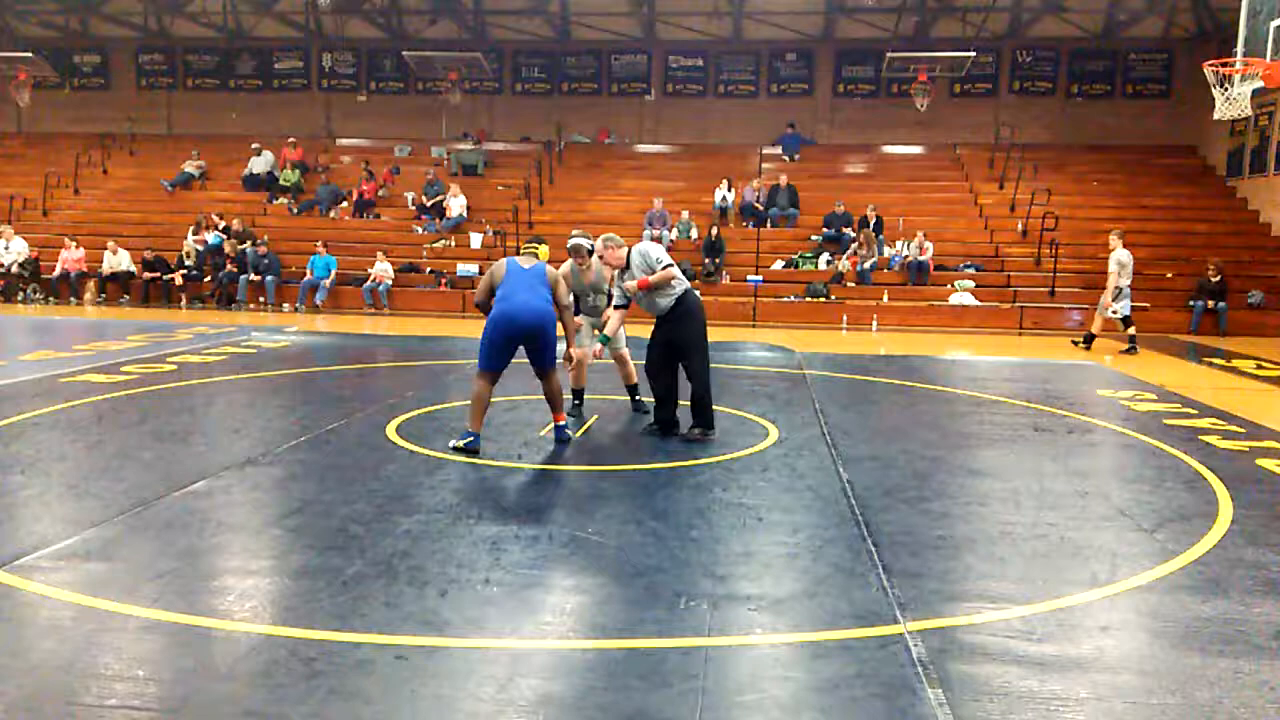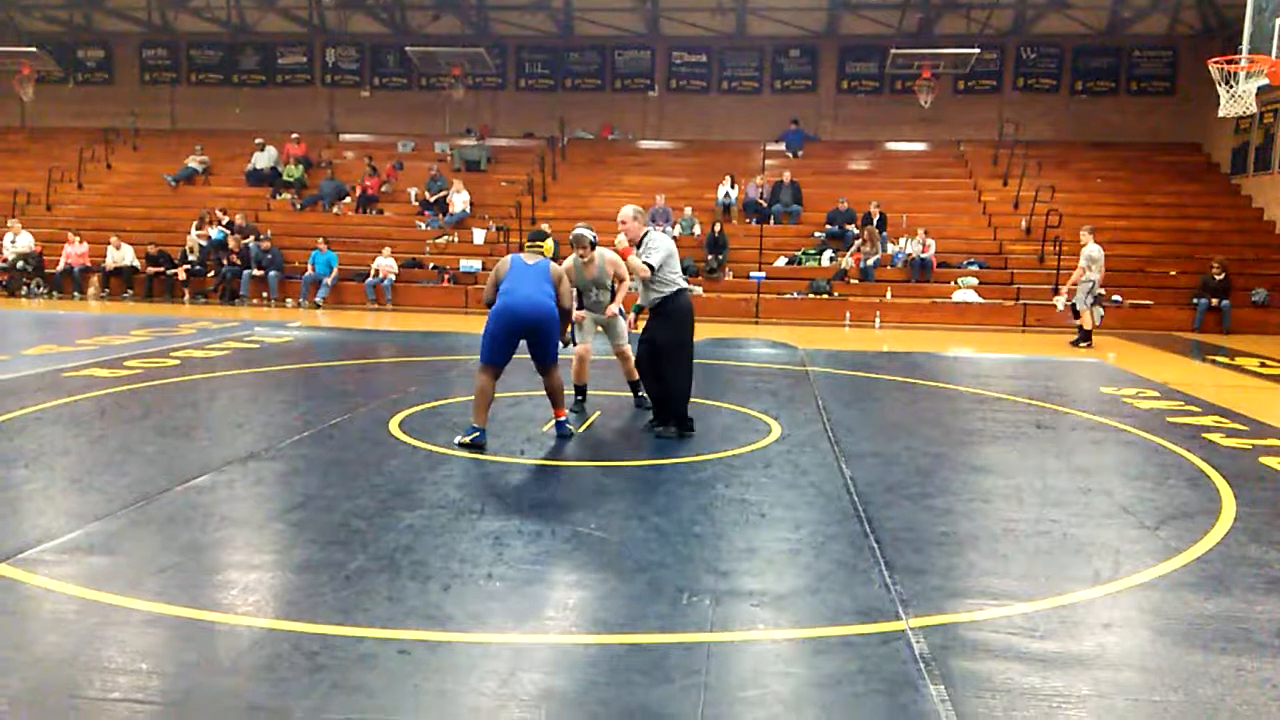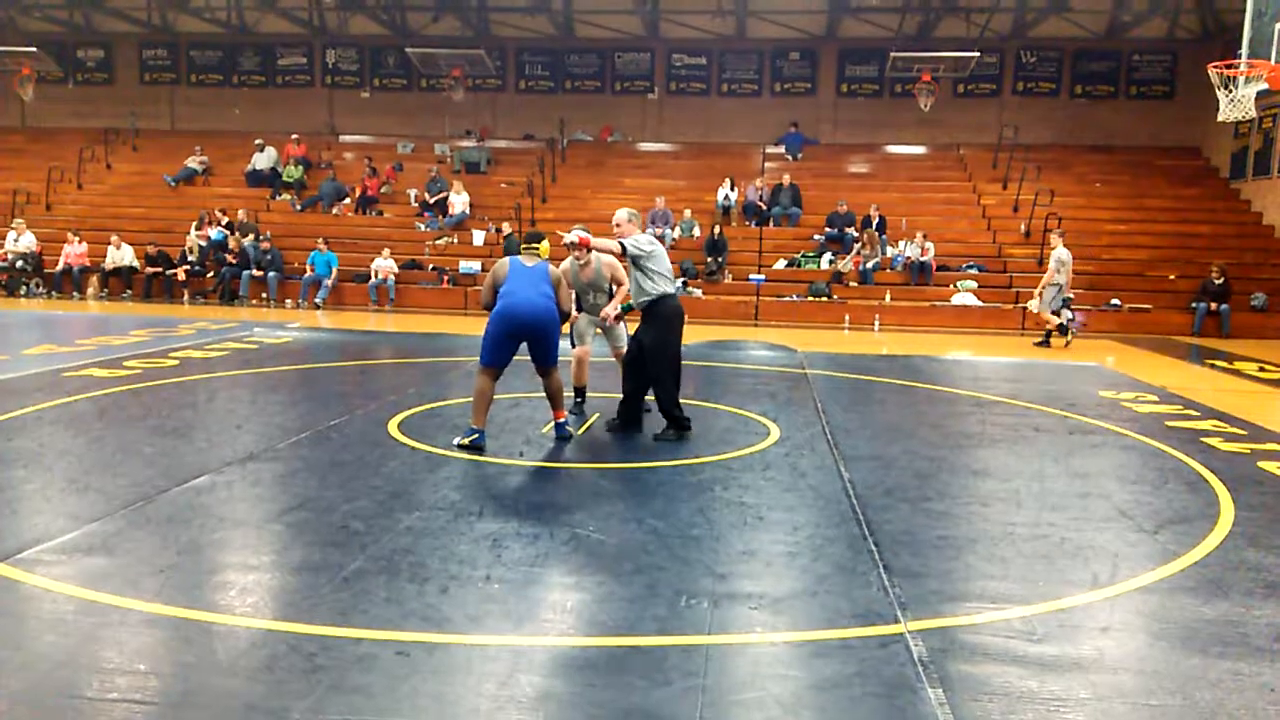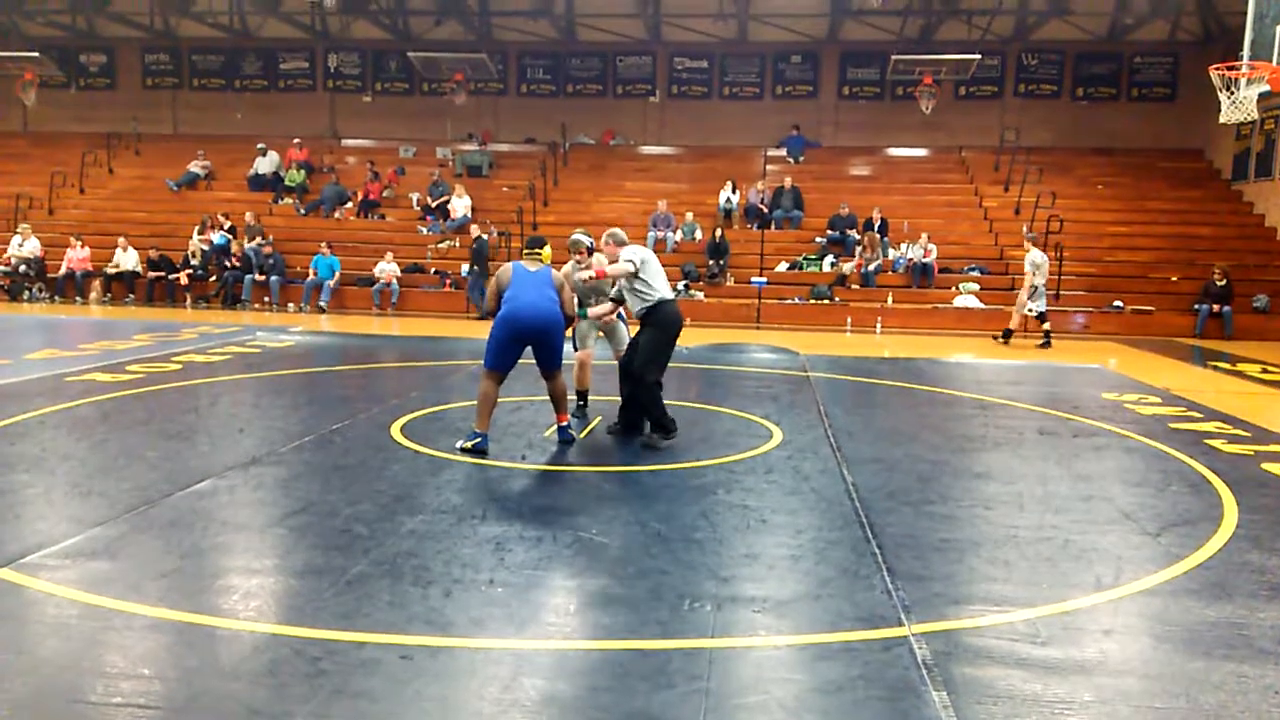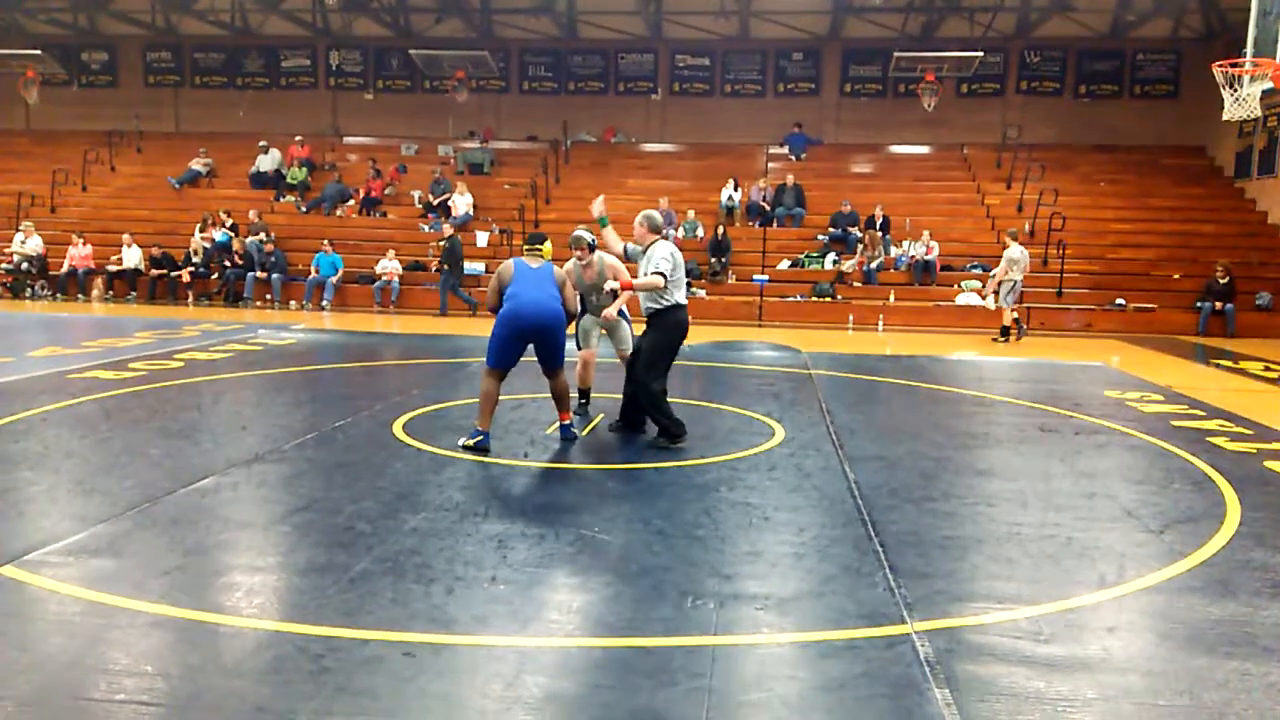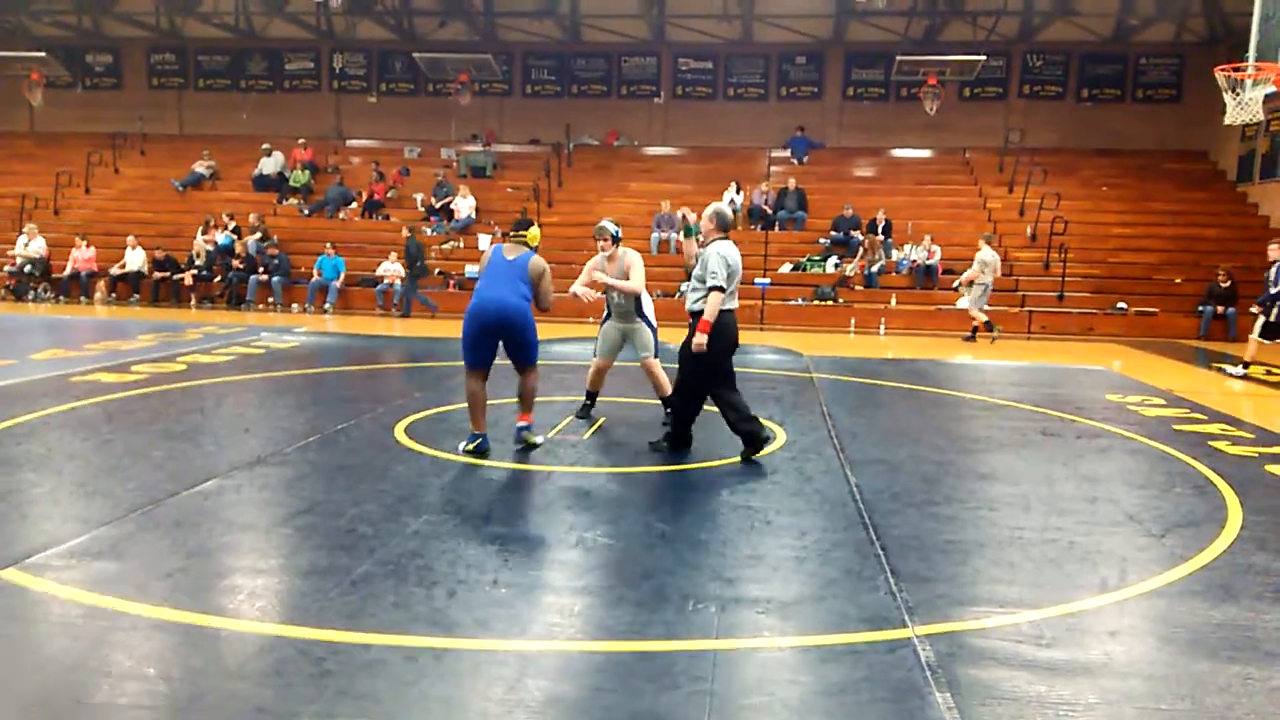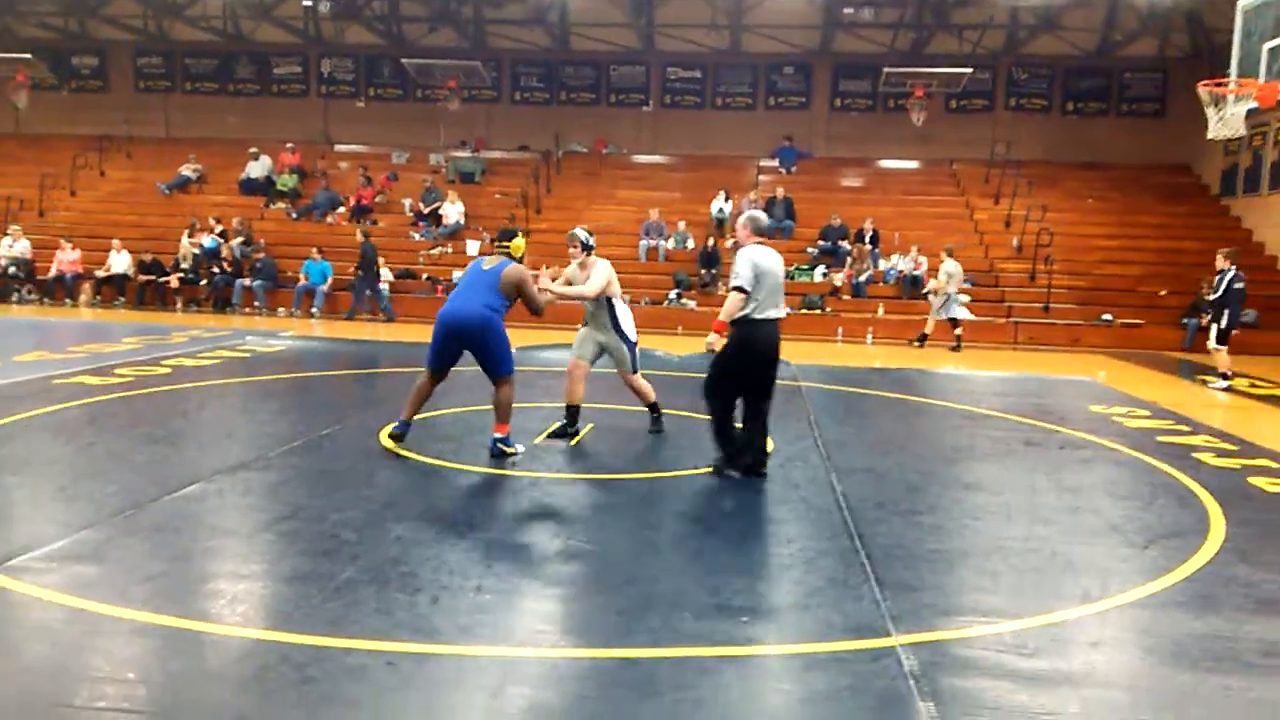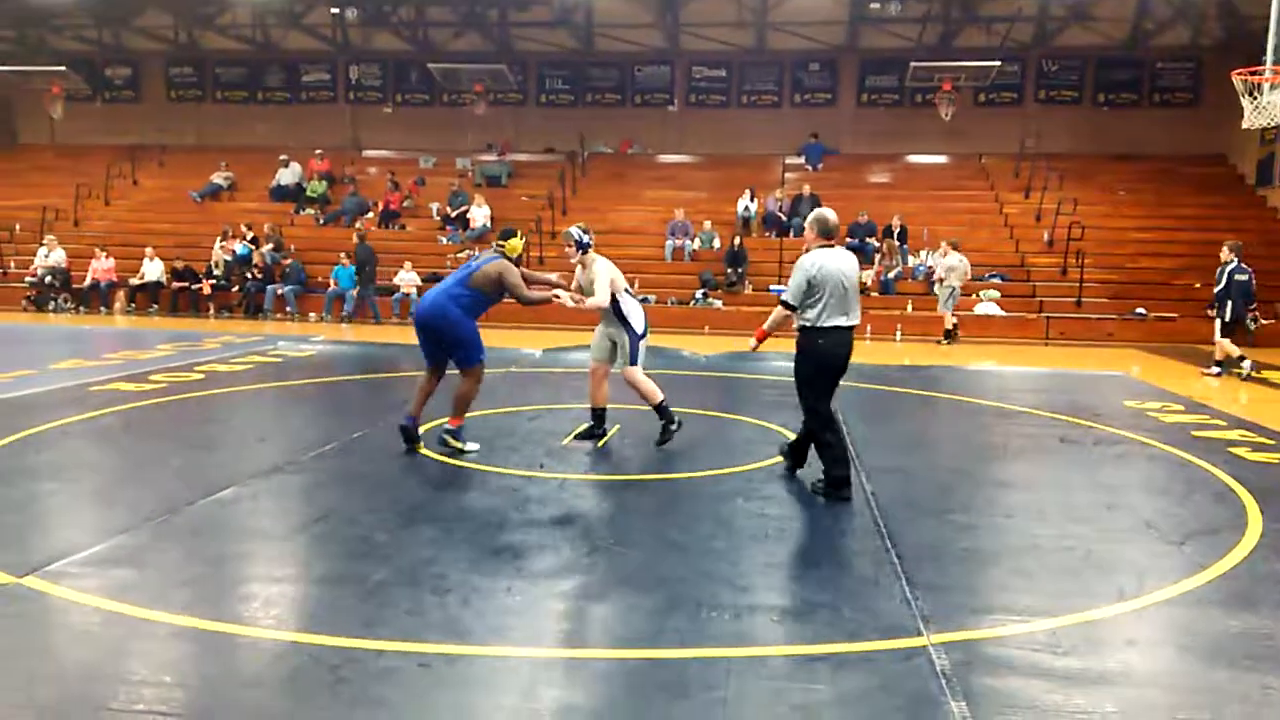
dt=0.4s
person 1, frame 1
left shoulder: (646, 250)
right shoulder: (621, 277)
left elbow: (671, 273)
right elbow: (618, 313)
left wrist: (641, 283)
right wrist: (602, 340)
left hip: (685, 310)
right hip: (664, 318)
left knee: (696, 369)
right knee: (657, 369)
left ankle: (704, 426)
right ankle: (665, 422)
person 1, frame 2
left shoulder: (657, 241)
right shoulder: (638, 248)
left elbow: (644, 272)
left wrist: (625, 251)
right wrist: (636, 310)
left hip: (675, 309)
right hip: (658, 312)
left knee: (674, 368)
right knee: (645, 363)
left ankle: (682, 424)
right ankle: (663, 417)
person 1, frame 3
left shoulder: (644, 241)
right shoulder: (636, 249)
left elbow: (614, 248)
left wrist: (582, 240)
right wrist: (624, 308)
left hip: (664, 313)
right hip: (653, 313)
left knee: (662, 371)
right knee: (633, 363)
left ankle: (678, 425)
right ankle: (628, 419)
person 1, frame 4
left shoulder: (633, 252)
right shoulder: (622, 276)
left elbow: (627, 267)
right elbow: (610, 306)
left wrist: (596, 273)
right wrist: (580, 314)
left hip: (663, 318)
right hip: (652, 320)
left knee: (644, 372)
right knee: (628, 366)
left ankle: (663, 428)
right ankle: (630, 422)
person 1, frame 5
left shoulder: (663, 250)
right shoulder: (645, 251)
left elbow: (657, 281)
right elbow: (617, 248)
left wrist: (622, 284)
right wrist: (601, 219)
left hip: (669, 320)
right hip: (659, 321)
left knee: (647, 377)
right knee: (635, 367)
left ankle: (672, 431)
right ankle: (631, 420)
person 1, frame 6
left shoulder: (715, 252)
right shoulder: (726, 248)
left elbow: (717, 293)
right elbow: (692, 258)
left wrist: (702, 329)
left hip: (712, 326)
right hip: (724, 325)
left knee: (688, 385)
right knee: (721, 387)
left ankle: (677, 439)
right ankle: (754, 434)
person 1, frame 7
left shoulder: (747, 254)
right shoulder: (775, 257)
left elbow: (738, 295)
left wrist: (717, 328)
left hip: (748, 333)
right hip: (771, 333)
left knee: (717, 390)
right knee: (757, 400)
left ankle: (733, 455)
right ankle: (754, 459)
person 1, frame 8
left shoulder: (808, 262)
right shoulder: (850, 259)
left elbow: (786, 308)
left wrist: (760, 336)
left hip: (817, 341)
right hip: (844, 339)
left knee: (819, 412)
right knee: (818, 405)
left ankle: (838, 480)
right ankle: (797, 453)
person 2, frame 1
left shoulder: (500, 266)
right shoulder: (550, 272)
left elbow: (479, 301)
right elbow: (565, 306)
right wrist: (571, 346)
left hip: (505, 319)
right hip: (541, 320)
left knee: (485, 377)
right knee: (548, 374)
left ankle: (472, 437)
right ankle: (561, 428)
person 2, frame 2
left shoulder: (506, 262)
right shoulder: (555, 269)
left elbow: (488, 300)
right elbow: (566, 306)
right wrist: (563, 332)
left hip: (507, 313)
right hip: (544, 314)
left knee: (488, 372)
right knee: (549, 370)
left ankle: (477, 432)
right ankle: (562, 423)
person 2, frame 3
left shoulder: (503, 265)
right shoulder: (553, 271)
left elbow: (486, 302)
right elbow: (565, 309)
right wrist: (555, 327)
left hip: (508, 315)
right hip: (544, 317)
left knee: (487, 374)
right knee: (549, 372)
left ankle: (476, 434)
right ankle: (561, 425)
person 2, frame 4
left shoulder: (506, 270)
right shoulder: (555, 276)
left elbow: (489, 308)
right elbow: (569, 314)
right wrist: (557, 331)
left hip: (512, 320)
right hip: (549, 321)
left knee: (491, 378)
right knee: (553, 375)
left ankle: (479, 437)
right ankle: (564, 428)
person 2, frame 5
left shoulder: (507, 267)
right shoulder: (557, 272)
left elbow: (491, 305)
right elbow: (572, 310)
right wrist: (559, 328)
left hip: (515, 317)
right hip: (551, 318)
left knee: (493, 375)
right knee: (555, 374)
left ankle: (481, 434)
right ankle: (566, 426)
person 2, frame 6
left shoulder: (490, 252)
right shoulder: (538, 263)
right elbow: (544, 305)
right wrist: (539, 286)
left hip: (480, 312)
right hip: (518, 315)
left knee: (475, 375)
right knee: (528, 371)
left ankle: (479, 436)
right ankle: (524, 427)
person 2, frame 7
left shoulder: (477, 263)
right shoulder: (519, 271)
right elbow: (538, 309)
right wrist: (533, 287)
left hip: (449, 319)
right hip: (484, 325)
left knee: (432, 376)
right knee: (504, 381)
left ankle: (402, 425)
right ankle: (501, 440)
person 2, frame 8
left shoulder: (487, 256)
right shoulder: (504, 267)
left elbow: (519, 274)
right elbow: (524, 297)
left wrist: (549, 280)
right wrist: (551, 296)
left hip: (426, 309)
right hip: (450, 315)
left knee: (434, 370)
right knee: (473, 373)
left ankle: (411, 420)
right ankle: (452, 431)
person 3, frame 1
right shoulder: (565, 271)
left wrist: (611, 308)
left hip: (607, 313)
right hip: (582, 316)
left knee: (622, 355)
right knee: (580, 357)
left ankle: (635, 398)
right ankle: (577, 402)
person 3, frame 2
left shoulder: (610, 258)
right shoulder: (568, 265)
left elbow: (625, 280)
left wrist: (616, 304)
right wrist: (572, 311)
left hip: (611, 309)
right hip: (585, 312)
left knee: (624, 352)
right knee: (582, 353)
left ankle: (638, 394)
right ankle: (579, 398)
person 3, frame 3
left shoulder: (608, 261)
right shoulder: (565, 268)
left elbow: (624, 284)
left wrist: (612, 307)
right wrist: (569, 311)
left hip: (609, 312)
right hip: (583, 315)
left knee: (623, 354)
right knee: (580, 355)
right ankle: (579, 399)
person 3, frame 4
left shoulder: (608, 265)
right shoulder: (567, 272)
left hip: (612, 315)
right hip: (585, 318)
left knee: (625, 357)
right knee: (582, 358)
right ankle: (581, 403)
person 3, frame 5
left shoulder: (610, 263)
right shoulder: (569, 269)
left elbow: (629, 288)
left wrist: (614, 308)
left hip: (614, 312)
right hip: (588, 316)
left knee: (627, 356)
right knee: (586, 358)
right ankle: (583, 400)
person 3, frame 6
left shoulder: (632, 257)
right shoulder: (596, 262)
left elbow: (637, 288)
right elbow: (575, 288)
left wrist: (609, 280)
right wrist: (580, 290)
left hip: (640, 318)
right hip: (613, 319)
left knee: (650, 365)
right knee: (599, 365)
left ankle: (671, 409)
right ankle: (588, 402)
person 3, frame 7
left shoulder: (602, 268)
right shoulder: (571, 270)
left elbow: (589, 292)
right elbow: (553, 292)
left wrist: (553, 287)
left hip: (618, 330)
right hip: (592, 328)
left knee: (632, 379)
right knee: (574, 369)
left ankle: (656, 415)
right ankle: (570, 424)
person 3, frame 8
left shoulder: (600, 266)
right shoulder: (579, 270)
left elbow: (601, 301)
right elbow: (575, 295)
left wrist: (574, 304)
left hip: (630, 323)
right hip: (608, 324)
left knee: (631, 374)
right knee: (596, 371)
left ankle: (668, 419)
right ankle: (597, 425)
